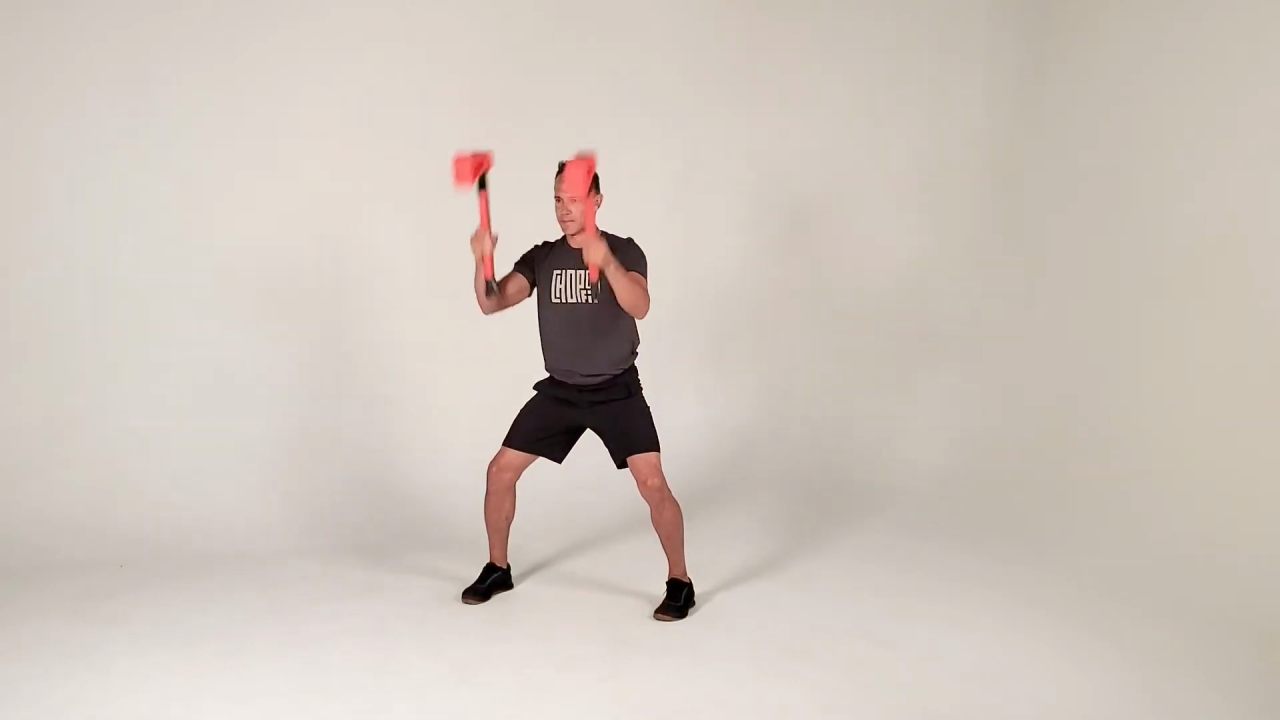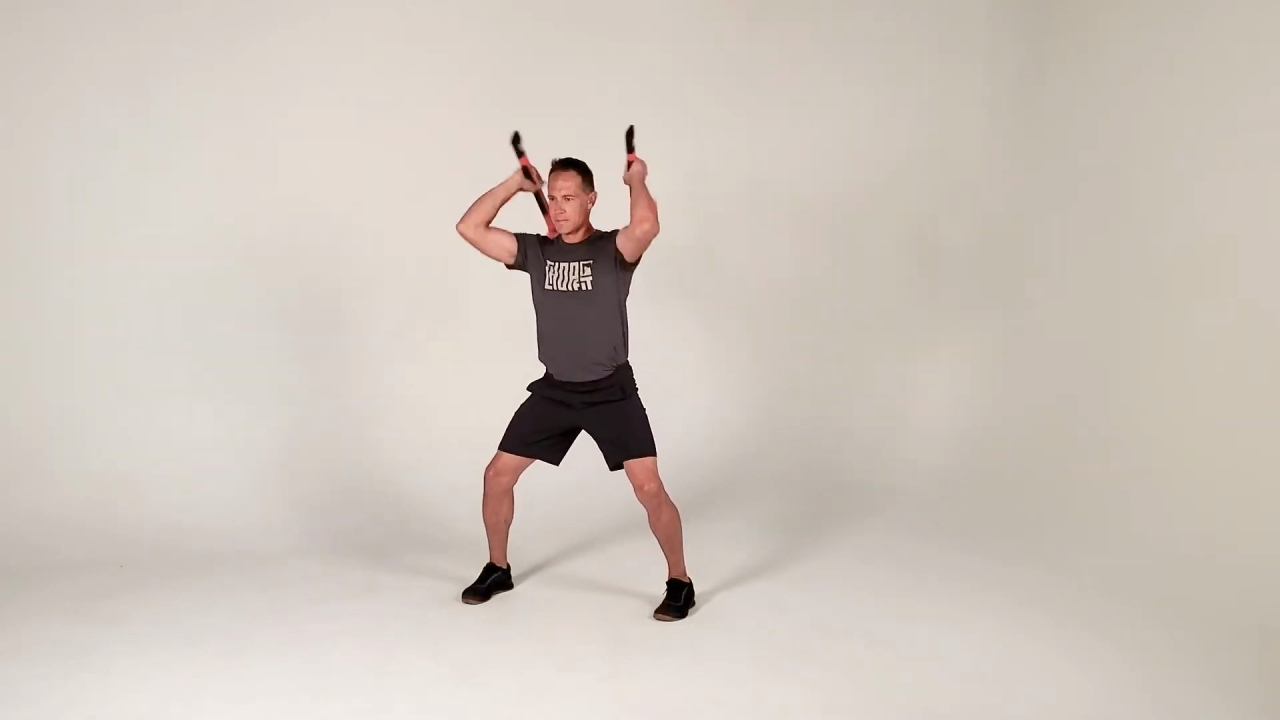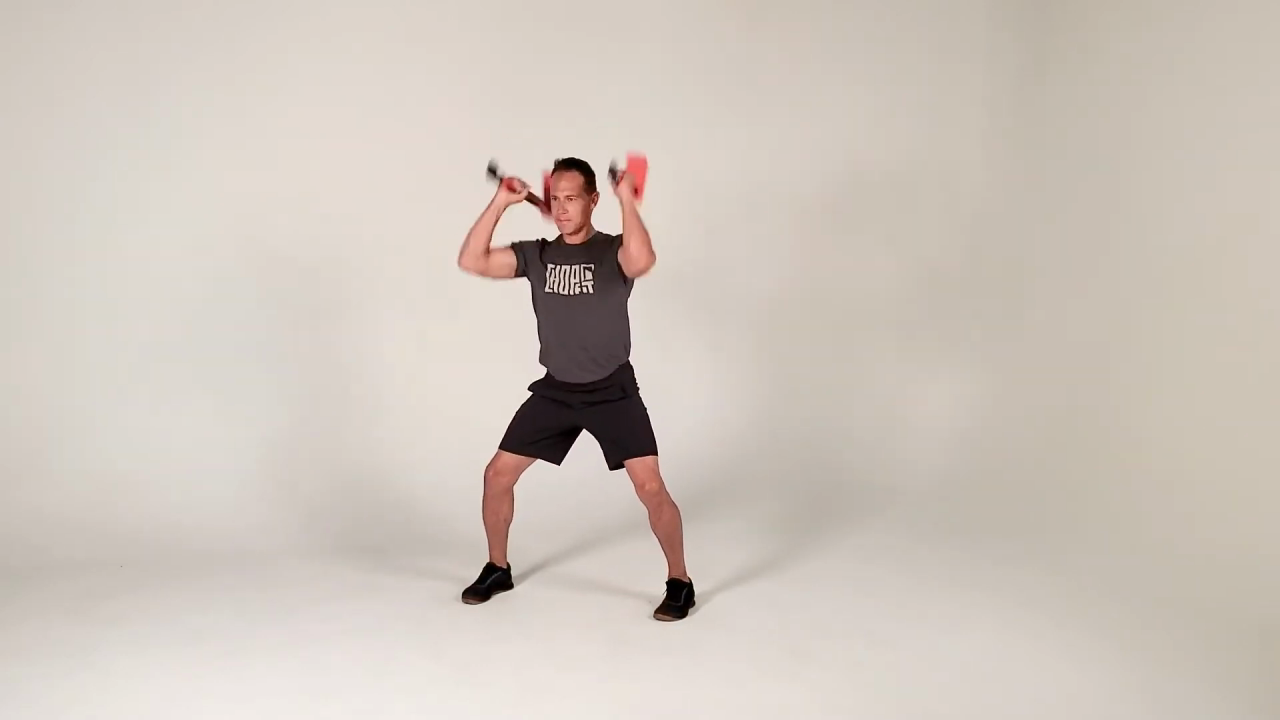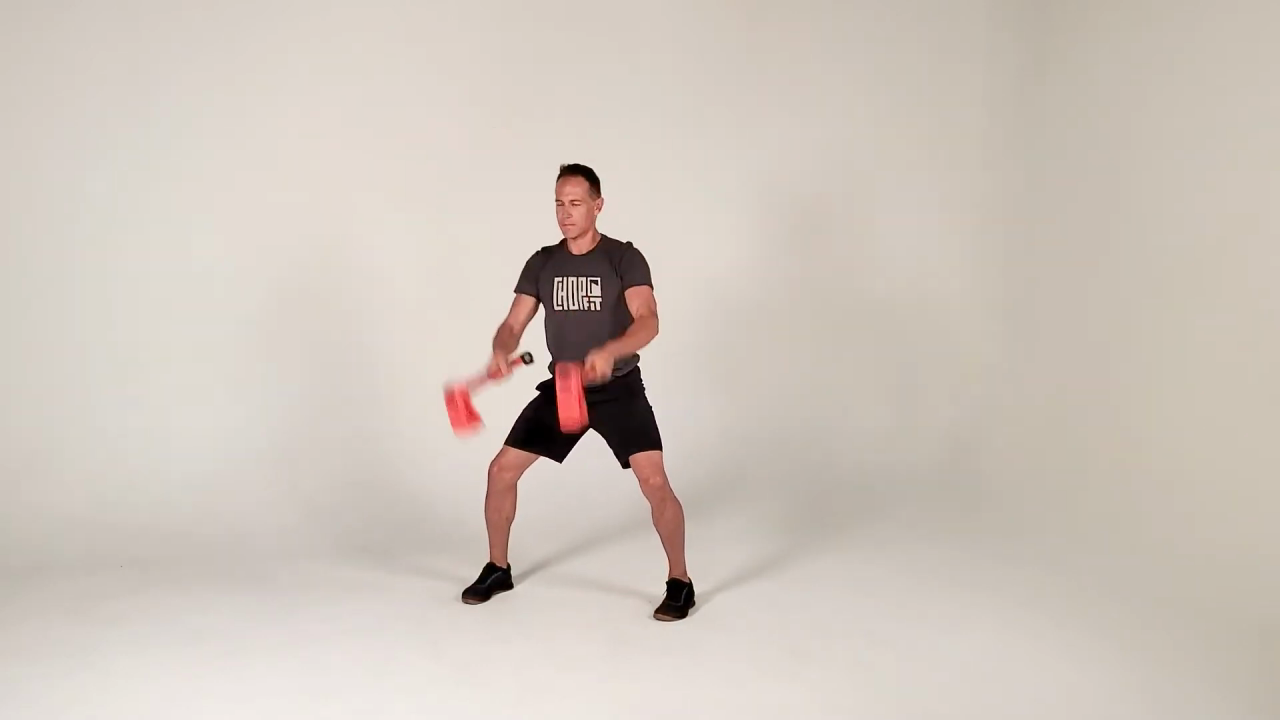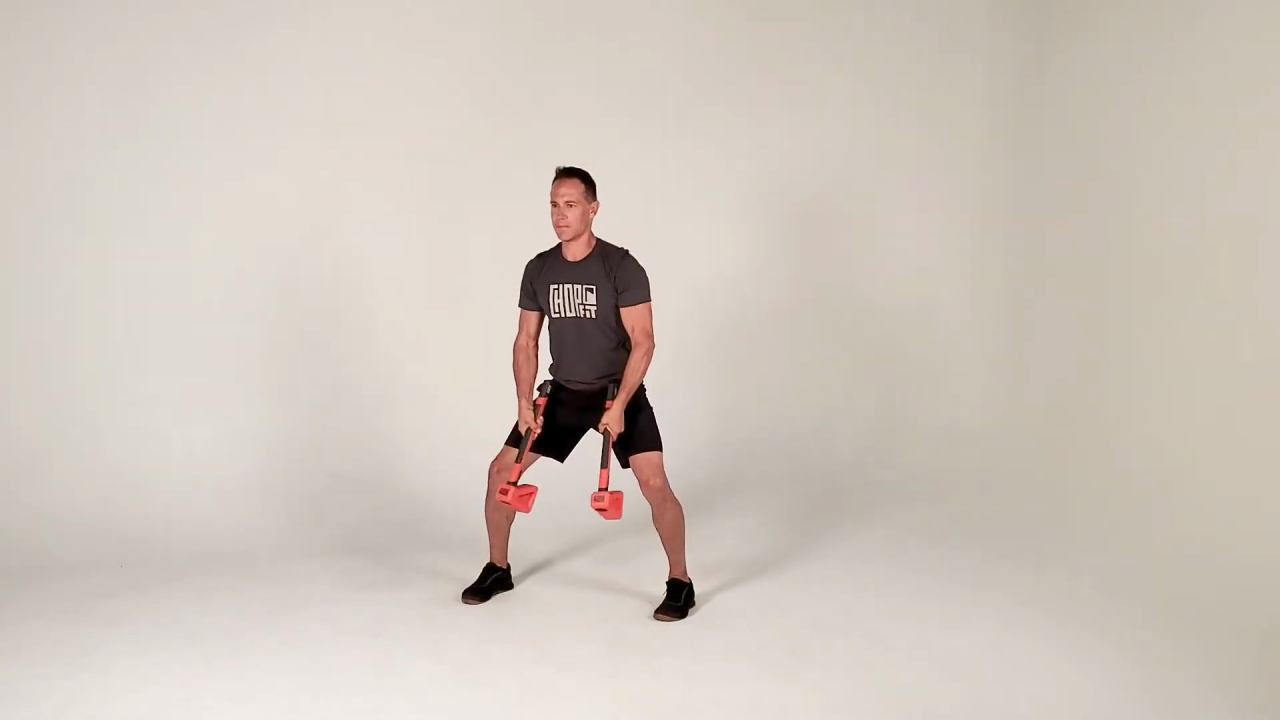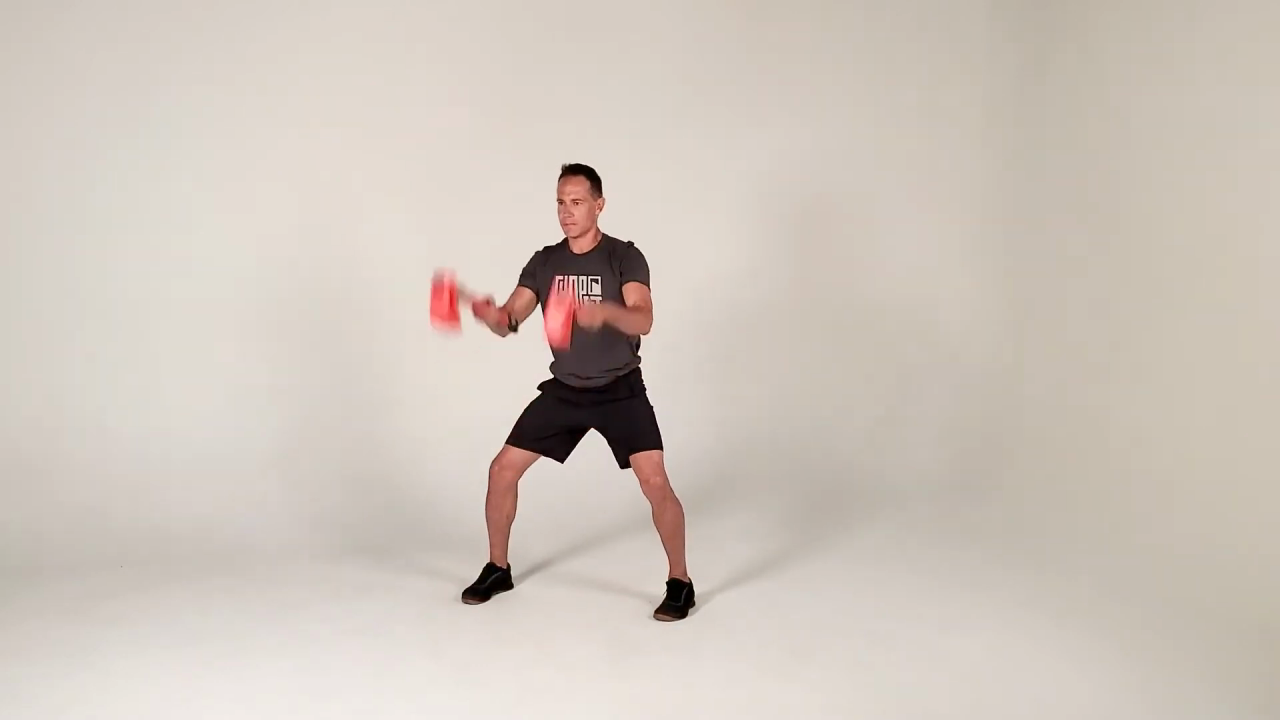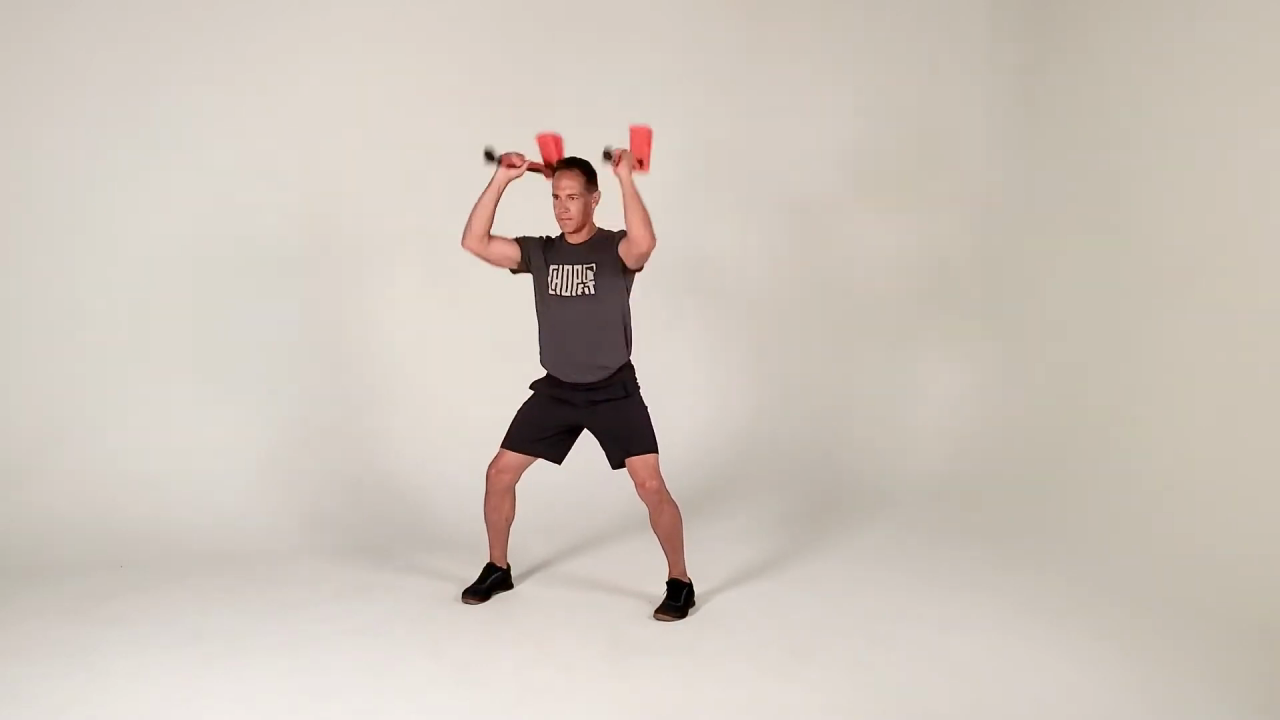
dt=0.3s
person 1, frame 1
left shoulder: (624, 250)
right shoulder: (540, 257)
left elbow: (639, 307)
right elbow: (492, 303)
left wrist: (605, 260)
right wrist: (481, 263)
left hip: (616, 390)
right hip: (559, 389)
left knee: (652, 483)
right knee: (500, 470)
left ankle: (679, 583)
right ankle: (497, 568)
person 1, frame 2
left shoulder: (613, 249)
right shoulder: (534, 251)
left elbow: (647, 223)
right elbow: (469, 226)
left wrist: (636, 181)
right wrist: (514, 184)
left hip: (611, 390)
right hip: (554, 391)
left knee: (649, 488)
right knee: (497, 475)
left ankle: (679, 583)
right ankle: (498, 569)
person 1, frame 3
left shoulder: (615, 250)
right shoulder: (535, 255)
left elbow: (643, 262)
right elbow: (470, 261)
left wrist: (627, 199)
right wrist: (501, 201)
left hip: (612, 391)
right hip: (555, 391)
left knee: (651, 487)
right knee: (497, 474)
left ankle: (679, 582)
right ankle: (497, 568)
person 1, frame 4
left shoulder: (625, 259)
right shoulder: (541, 263)
left elbow: (647, 323)
right elbow: (515, 324)
left wrist: (611, 352)
right wrist: (500, 354)
left hip: (620, 388)
right hip: (560, 390)
left knee: (654, 483)
right knee: (500, 472)
left ankle: (680, 583)
right ankle: (497, 569)
person 1, frame 5
left shoulder: (621, 266)
right shoulder: (538, 270)
left elbow: (643, 341)
right elbow: (525, 342)
left wrist: (620, 405)
right wrist: (524, 402)
left hip: (619, 393)
right hip: (563, 393)
left knee: (654, 484)
right knee: (501, 471)
left ankle: (679, 583)
right ankle: (497, 569)
person 1, frame 6
left shoulder: (624, 255)
right shoulder: (543, 261)
left elbow: (643, 320)
right elbow: (510, 321)
left wrist: (605, 312)
right wrist: (490, 314)
left hip: (620, 390)
right hip: (562, 390)
left knee: (655, 482)
right knee: (502, 470)
left ankle: (680, 583)
right ankle: (497, 569)
person 1, frame 7
left shoulder: (616, 246)
right shoulder: (538, 251)
left elbow: (643, 245)
right elbow: (474, 243)
left wrist: (625, 178)
right wrist: (499, 180)
left hip: (613, 390)
right hip: (556, 390)
left knee: (650, 485)
right knee: (499, 473)
left ankle: (679, 583)
right ankle: (498, 569)
